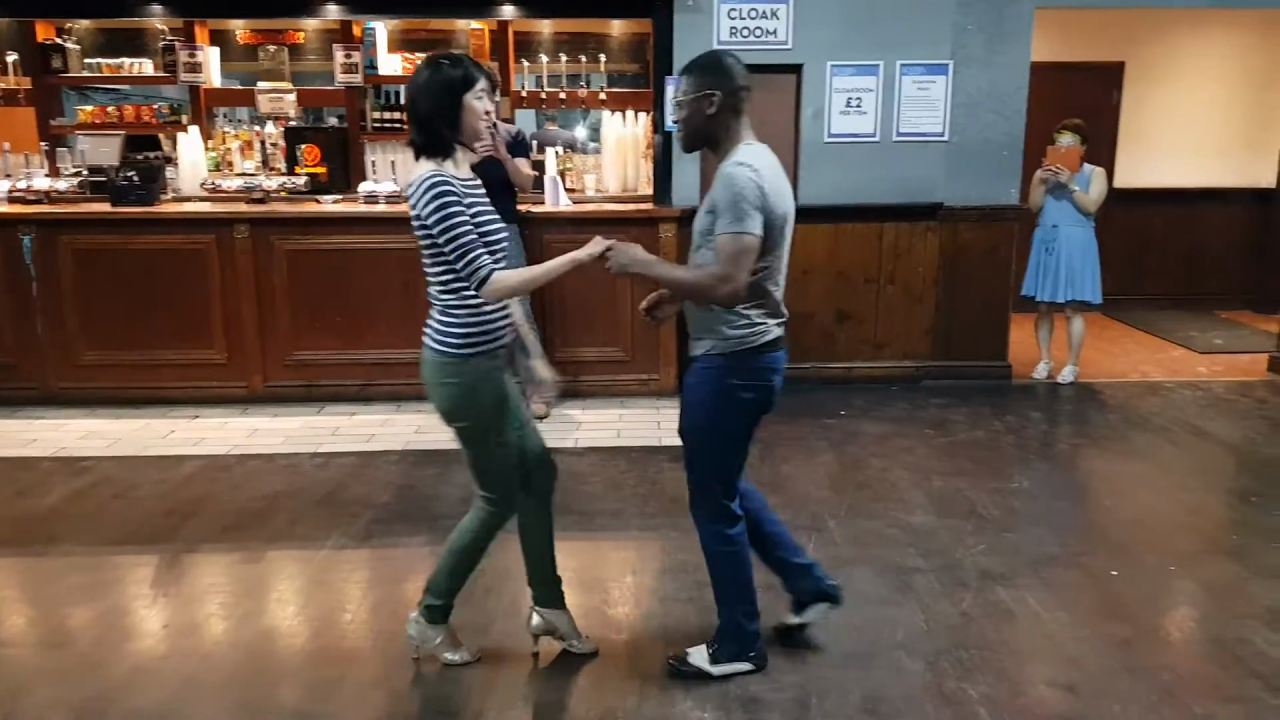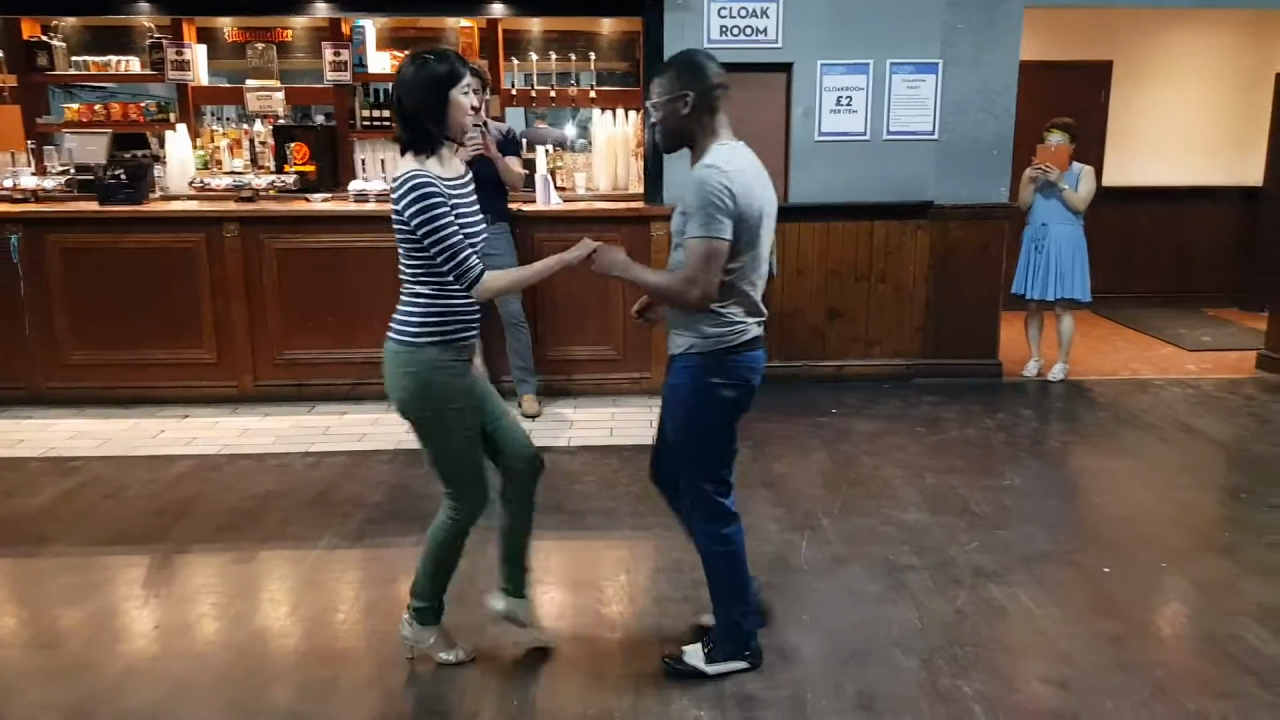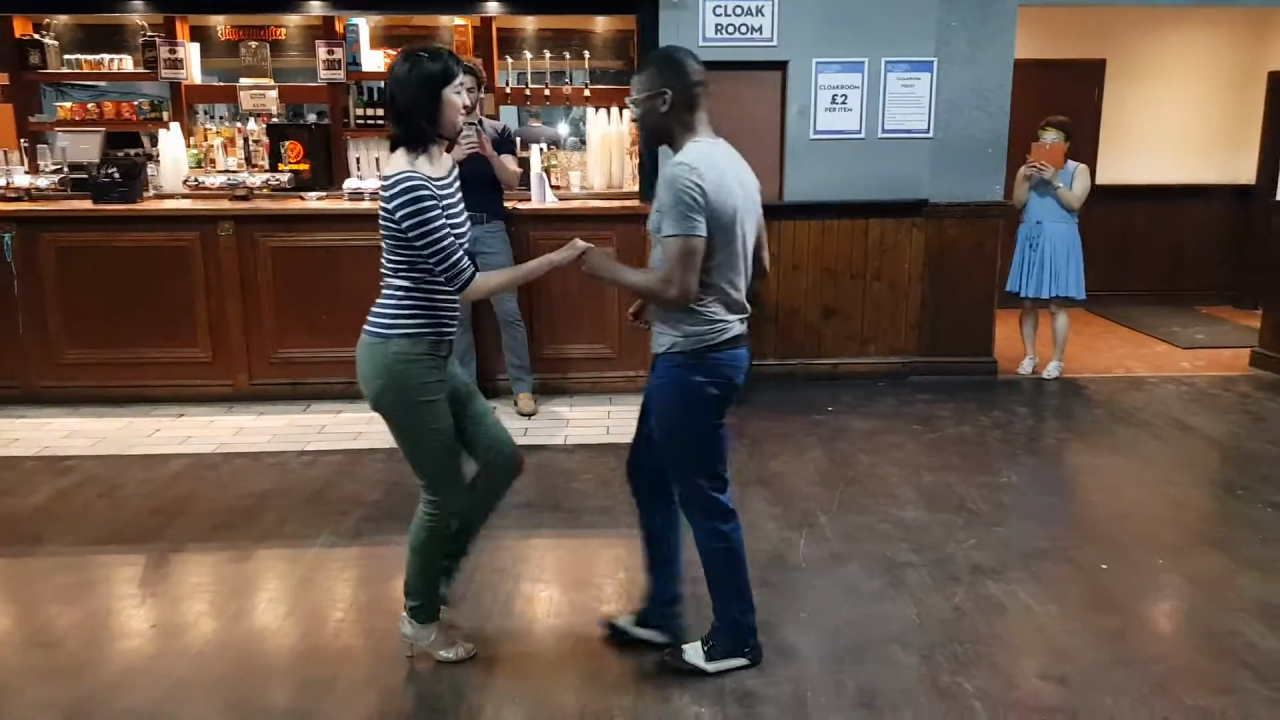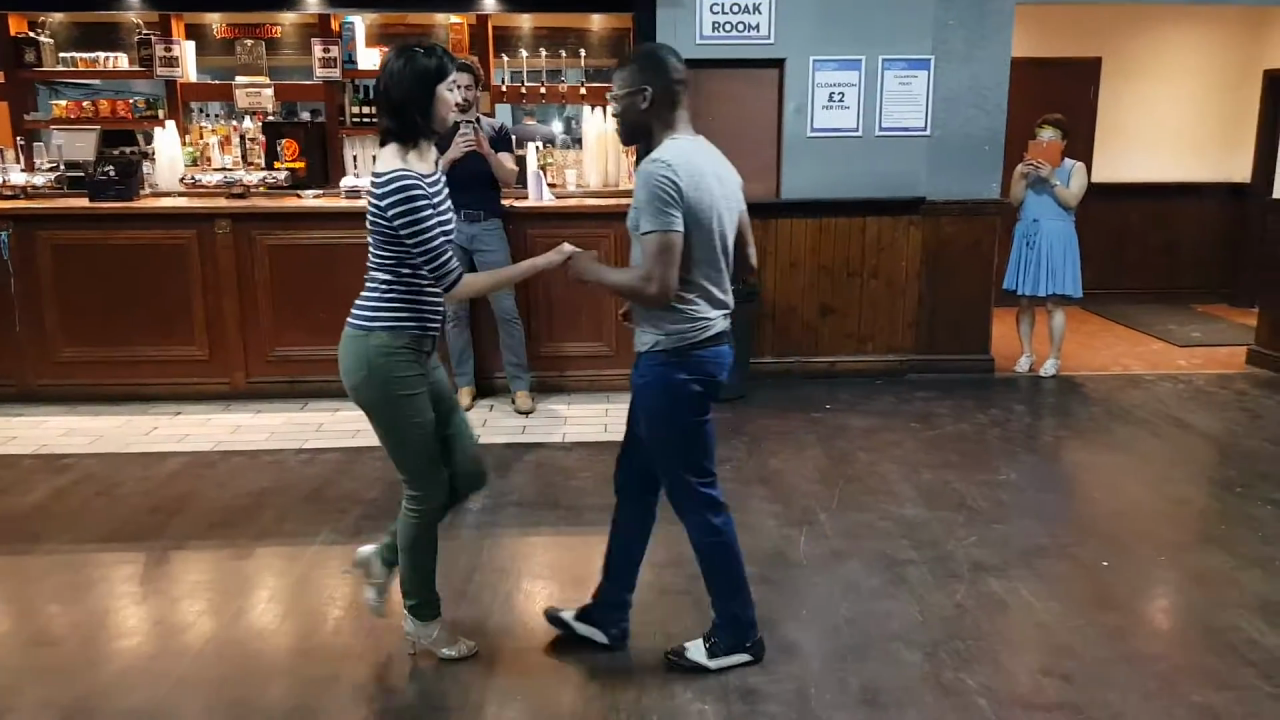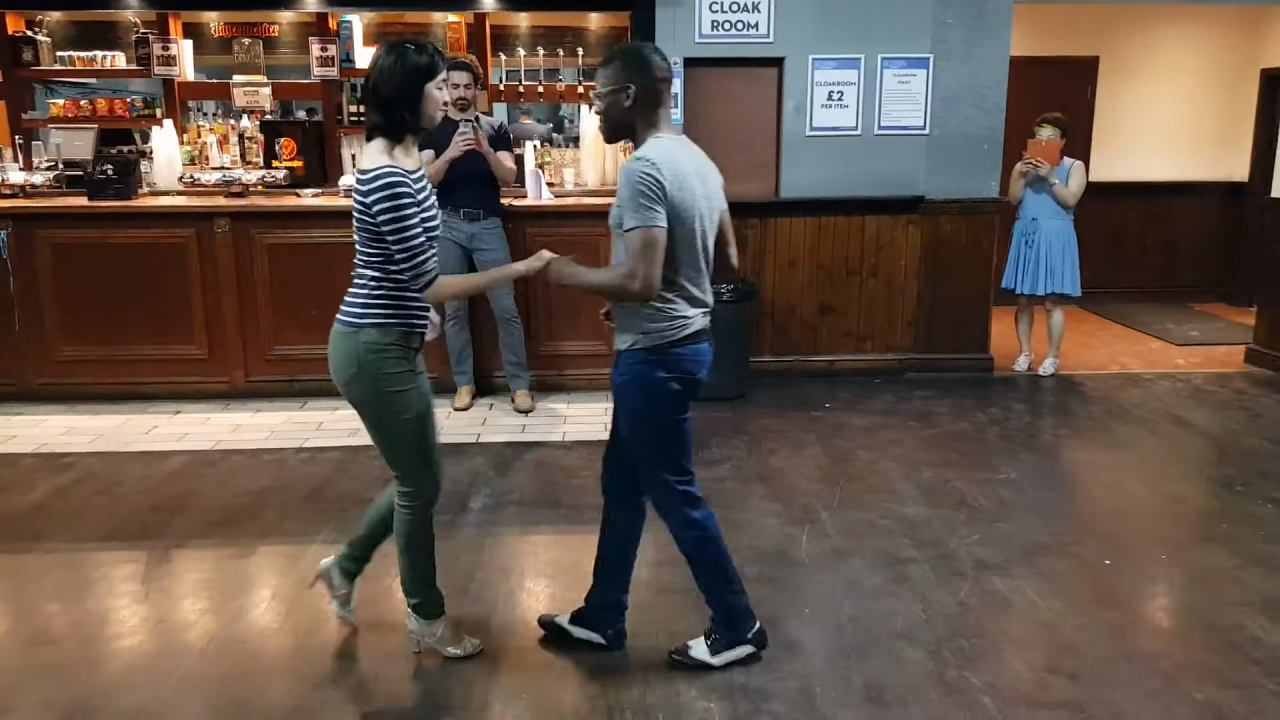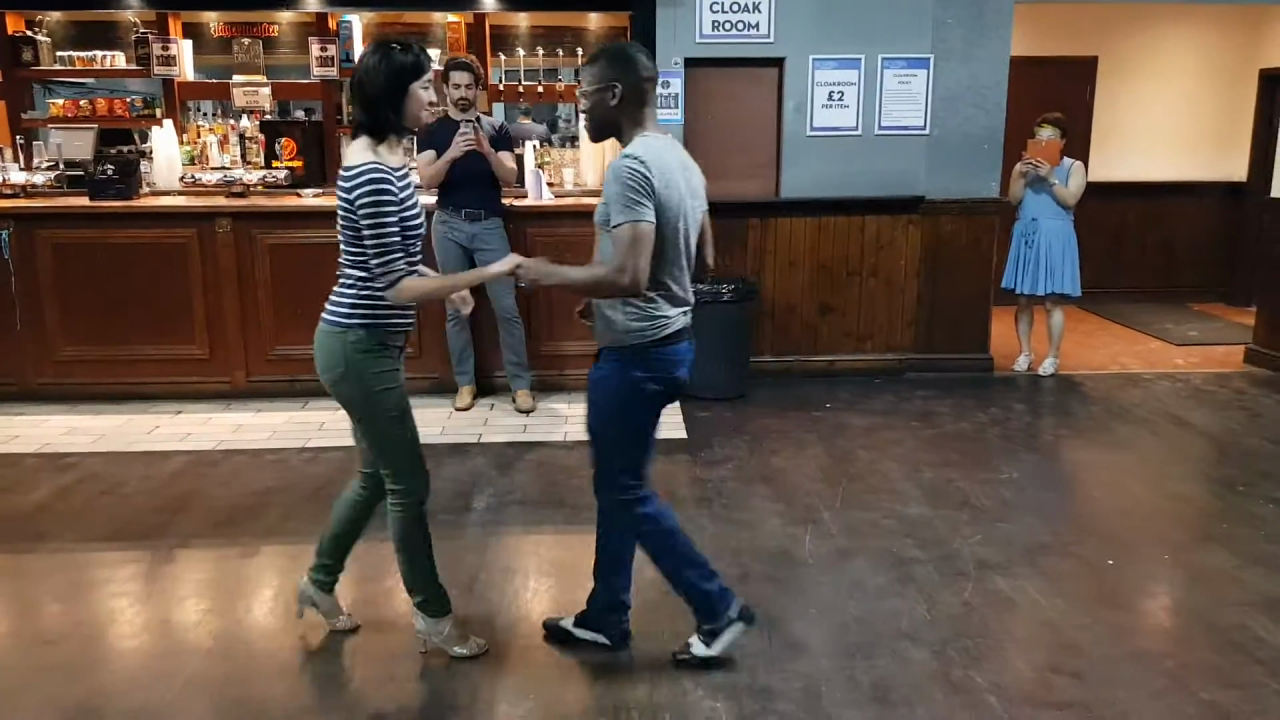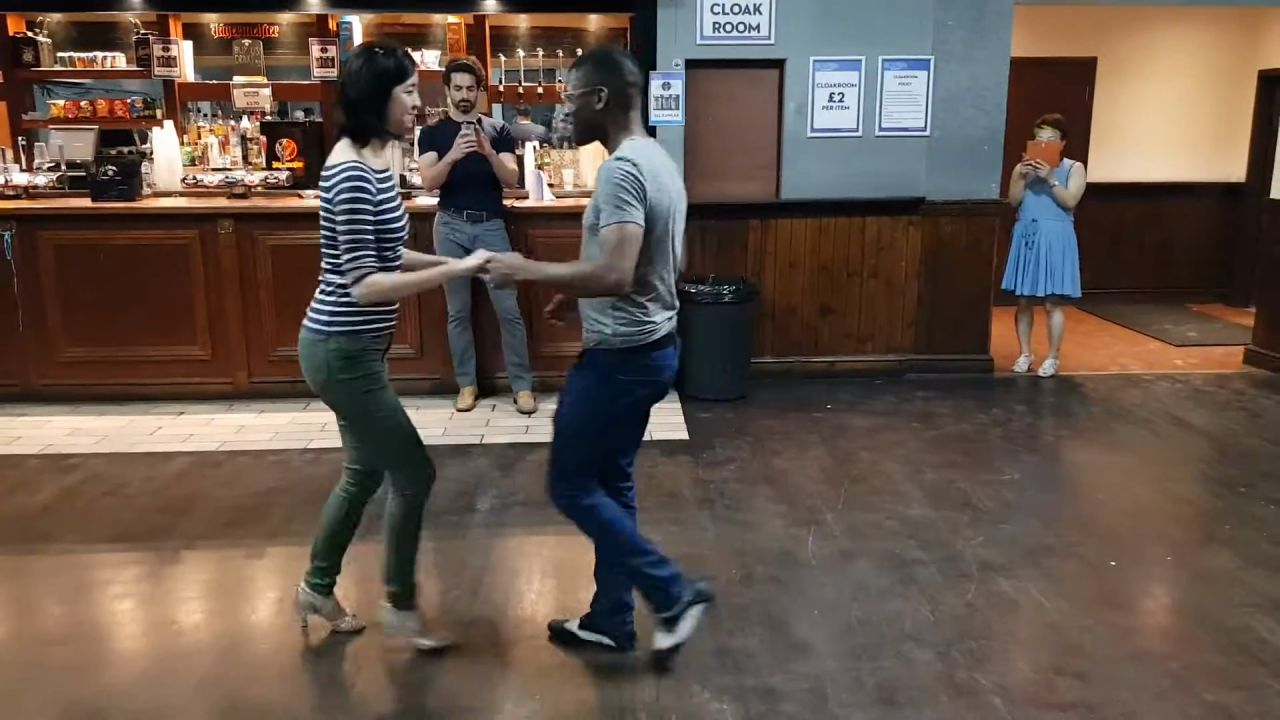
dt=0.1s
person 1, frame 1
left shoulder: (740, 175)
right shoulder: (755, 164)
left elbow: (727, 284)
left wrist: (647, 265)
right wrist: (677, 292)
left hip: (731, 362)
right hip: (748, 356)
left knee: (712, 503)
right knee: (724, 489)
left ankle: (738, 644)
right ankle: (810, 584)
person 1, frame 2
left shoulder: (709, 177)
right shoulder: (745, 164)
left elbow: (698, 291)
left wrist: (623, 268)
right wrist: (667, 293)
left hip: (711, 362)
right hip: (728, 352)
left knee: (706, 499)
right knee: (673, 476)
left ankle: (735, 643)
right ankle: (744, 604)
person 1, frame 3
left shoulder: (683, 175)
right shoulder: (730, 162)
left elbow: (676, 290)
right elbow: (757, 262)
left wrist: (610, 270)
left hip: (693, 359)
right hip: (714, 349)
left knee: (703, 498)
right knee: (647, 474)
left ankle: (735, 639)
right ankle: (660, 614)
person 1, frame 4
left shoulder: (661, 171)
right shoulder: (716, 161)
left elbow: (657, 286)
right elbow: (745, 260)
left wrist: (593, 270)
left hip: (676, 357)
right hip: (704, 343)
left knee: (695, 497)
right knee: (635, 481)
left ankle: (737, 634)
right ankle: (607, 615)
person 1, frame 5
left shoulder: (644, 169)
right shoulder: (696, 160)
left elbow: (640, 283)
right elbow: (727, 259)
left wrist: (573, 274)
left hip: (655, 355)
right hip: (683, 343)
left knee: (674, 495)
right knee: (622, 483)
left ankle: (736, 626)
right ankle: (602, 618)
person 1, frame 6
left shoulder: (631, 168)
right shoulder: (677, 158)
left elbow: (629, 276)
right elbow: (699, 260)
left wrist: (551, 274)
left hip: (636, 354)
right hip: (666, 344)
left knee: (625, 492)
right knee: (619, 484)
left ankle: (719, 608)
right ankle: (603, 618)
person 1, frame 7
left shoulder: (623, 170)
right shoulder: (657, 161)
left elbow: (614, 275)
left wrist: (527, 269)
right wrist: (580, 293)
left hip: (621, 356)
right hip: (651, 348)
left knee: (571, 485)
right knee: (610, 482)
left ankle: (673, 592)
right ankle: (610, 619)
person 2, frame 1
left shoulder: (463, 175)
right shoulder: (437, 185)
right elbow: (487, 284)
right wrist: (579, 257)
left hip: (483, 358)
right hip: (464, 364)
left knee: (536, 473)
right knee: (499, 496)
left ankle: (548, 606)
right ankle: (429, 619)
person 2, frame 2
left shoulder: (456, 169)
right shoulder: (419, 184)
right elbow: (475, 283)
right wrist: (565, 259)
left hip: (451, 357)
right hip: (425, 363)
left knee: (522, 462)
right knee: (466, 495)
left ankle: (512, 594)
right ankle: (422, 622)
person 2, frame 3
left shoulder: (443, 166)
right shoulder: (408, 183)
right elbow: (466, 283)
right wrist: (555, 260)
left hip: (429, 354)
right hip: (400, 358)
left knee: (501, 458)
right knee: (444, 491)
left ankle: (436, 572)
right ankle: (420, 619)
person 2, frame 4
left shoulder: (423, 161)
right shoulder: (400, 178)
right elbow: (452, 283)
right wrist: (538, 263)
left hip: (410, 348)
right hip: (384, 353)
left knee: (467, 471)
right knee: (426, 488)
left ankle: (386, 556)
right ankle: (422, 619)
person 2, frame 5
left shoulder: (408, 159)
right shoulder: (385, 175)
right elbow: (427, 282)
left wrist: (424, 318)
right wrist: (517, 270)
left hip: (397, 345)
right hip: (374, 349)
left knee: (420, 480)
right knee: (417, 486)
left ankle: (344, 568)
right ankle: (426, 616)
person 2, frame 6
left shoulder: (388, 160)
right shoulder: (370, 172)
right elbow: (394, 286)
left wrist: (446, 280)
right wrist: (486, 273)
left hip: (371, 345)
right hip: (358, 348)
left knee: (377, 476)
right knee: (410, 482)
left ankle: (318, 583)
right ankle: (434, 616)
person 2, frame 7
left shoulder: (374, 163)
right shoulder: (352, 172)
right elbow: (361, 284)
left wrist: (440, 264)
right wrist: (456, 269)
left hip: (355, 346)
right hip: (342, 349)
left knee: (364, 471)
right knee: (414, 473)
left ankle: (317, 589)
right ankle: (400, 604)
person 3, frame 1
left shoulder: (513, 135)
left elbow: (526, 183)
left wrist: (504, 157)
left hip: (505, 231)
left knee: (521, 313)
left ankle: (534, 388)
person 3, frame 2
left shoulder: (504, 133)
left elbow: (517, 183)
left wrist: (495, 156)
right wrist: (460, 158)
left hip: (496, 229)
left knee: (513, 313)
left ankle: (527, 389)
person 3, frame 3
left shoulder: (499, 132)
left elbow: (513, 181)
left wrist: (490, 154)
right wrist: (454, 157)
left hip: (491, 228)
left knee: (508, 311)
right knee: (458, 312)
left ankle: (522, 387)
person 3, frame 4
left shoulder: (497, 129)
right shoulder: (435, 131)
left elbow: (510, 178)
left wrist: (487, 152)
right wrist: (451, 153)
left hip: (489, 225)
left knee: (505, 309)
right knee: (455, 310)
left ankle: (519, 385)
right ankle: (464, 383)
person 3, frame 5
left shoulder: (495, 128)
right shoulder: (432, 131)
left elbow: (509, 177)
right elbow: (426, 179)
left wrist: (486, 151)
right wrist: (450, 154)
left hip: (488, 224)
right hip: (447, 225)
left knee: (505, 308)
right knee: (455, 310)
left ankle: (519, 384)
right ankle: (463, 383)
person 3, frame 6
left shoulder: (497, 129)
right shoulder: (432, 131)
left elbow: (510, 177)
right elbow: (426, 180)
left wrist: (487, 151)
right wrist: (451, 154)
left hip: (489, 224)
right hip: (448, 225)
left knee: (507, 308)
right knee: (456, 309)
left ankle: (521, 385)
right ankle: (465, 383)
person 3, frame 7
left shoulder: (498, 130)
right shoulder: (432, 133)
left elbow: (511, 179)
right elbow: (428, 182)
left wrist: (489, 153)
right wrist: (453, 155)
left hip: (490, 225)
right hip: (450, 226)
left knee: (508, 309)
right knee: (458, 310)
left ankle: (522, 386)
right ankle: (466, 384)
person 4, frame 1
left shoulder: (1095, 173)
right shoulder: (1042, 172)
left elbow: (1091, 207)
right elbow: (1033, 206)
left wrist: (1071, 185)
right wrist: (1042, 183)
left hip: (1075, 244)
right hip: (1046, 242)
left knee: (1073, 309)
right knee: (1043, 306)
left ankle: (1072, 364)
right ankle: (1044, 360)
person 4, frame 2
left shoulder: (1084, 172)
right shoulder: (1032, 171)
left elbow: (1080, 205)
right elbow: (1023, 205)
left wrist: (1060, 183)
right wrist: (1032, 182)
left hip: (1065, 242)
right hip: (1035, 240)
left knee: (1063, 307)
right knee: (1033, 305)
left ankle: (1062, 362)
right ankle: (1035, 358)
person 4, frame 3
left shoulder: (1078, 170)
right shoulder: (1026, 169)
left elbow: (1075, 203)
right elbow: (1017, 203)
left wrist: (1054, 181)
right wrist: (1026, 180)
left hip: (1059, 240)
right hip: (1030, 238)
left knee: (1057, 305)
right knee: (1028, 303)
left ankle: (1057, 360)
right ankle: (1029, 356)
person 4, frame 4
left shoulder: (1075, 168)
right shoulder: (1023, 167)
left elbow: (1071, 201)
right elbow: (1014, 200)
left wrist: (1052, 179)
right wrist: (1023, 177)
left hip: (1056, 238)
right hip: (1027, 236)
left knee: (1054, 303)
right knee: (1025, 301)
left ankle: (1054, 358)
right ankle: (1026, 354)
person 4, frame 5
left shoulder: (1074, 167)
right shoulder: (1022, 165)
left elbow: (1070, 200)
right elbow: (1013, 199)
left wrist: (1051, 178)
right wrist: (1022, 176)
left hip: (1055, 237)
right hip: (1026, 235)
left knee: (1053, 302)
right knee: (1024, 299)
left ankle: (1053, 357)
right ankle: (1025, 353)
person 4, frame 6
left shoulder: (1074, 167)
right shoulder: (1022, 165)
left elbow: (1070, 200)
right elbow: (1013, 199)
left wrist: (1051, 178)
right wrist: (1022, 176)
left hip: (1055, 237)
right hip: (1026, 235)
left knee: (1053, 302)
right knee: (1024, 300)
left ankle: (1053, 357)
right ankle: (1025, 353)
person 4, frame 7
left shoulder: (1074, 168)
right shoulder: (1022, 167)
left elbow: (1070, 202)
right elbow: (1013, 200)
left wrist: (1050, 179)
right wrist: (1022, 178)
left hip: (1055, 238)
right hip: (1026, 236)
left knee: (1053, 303)
right knee: (1024, 301)
left ankle: (1053, 358)
right ankle: (1025, 354)
